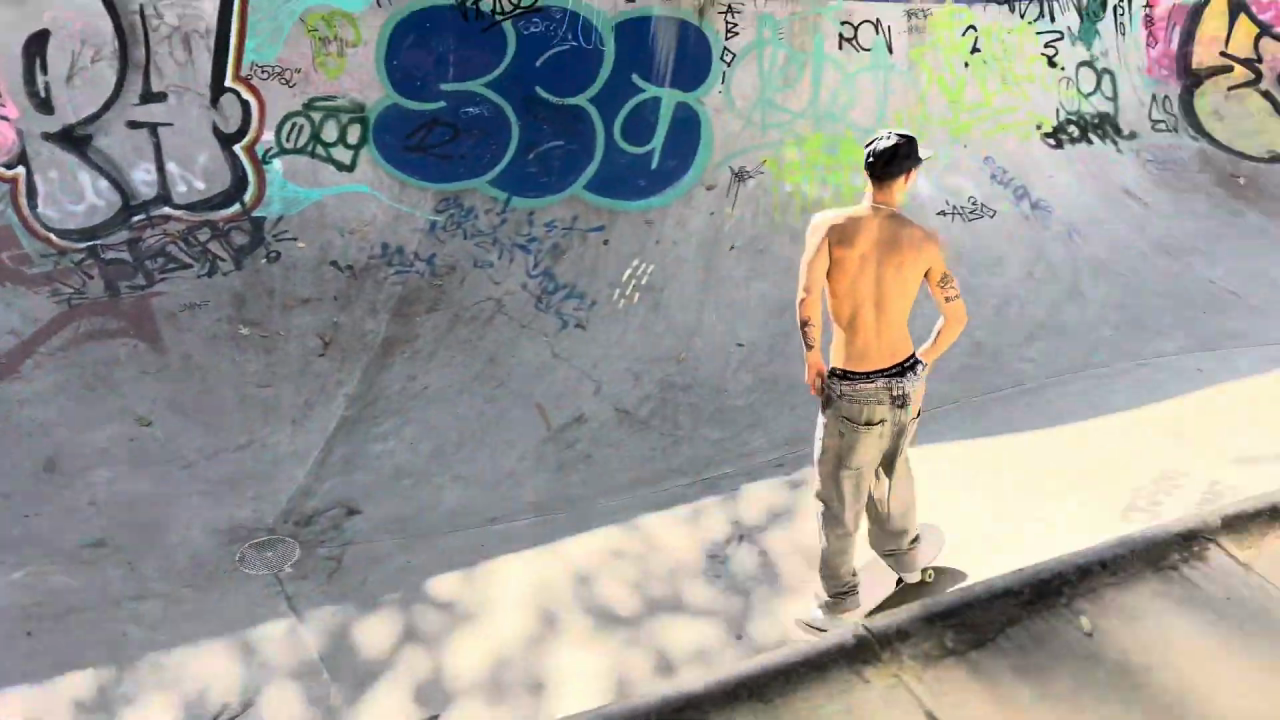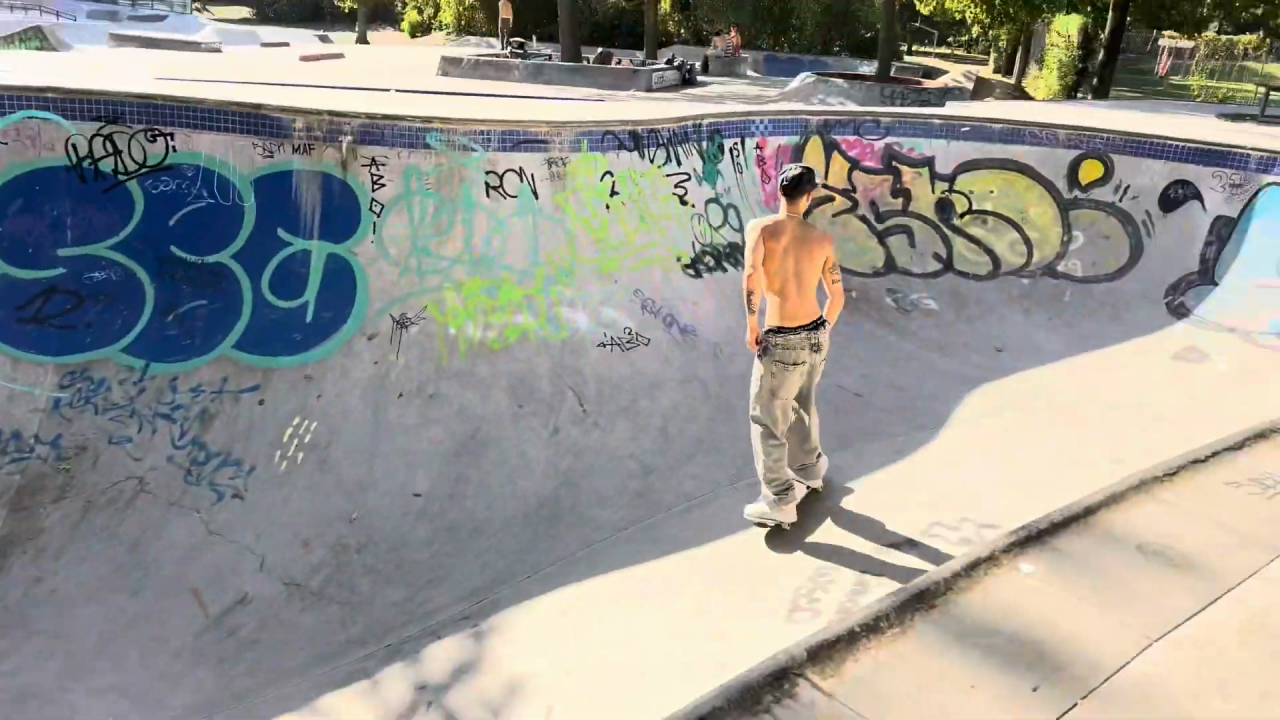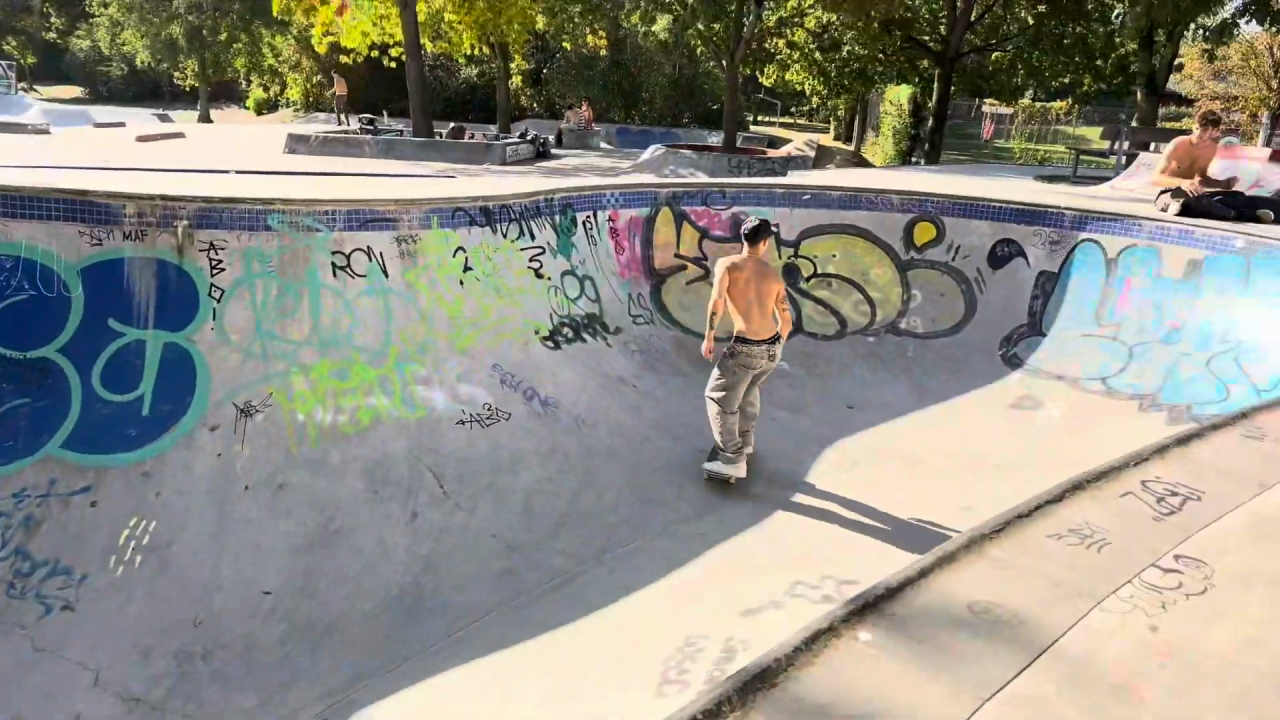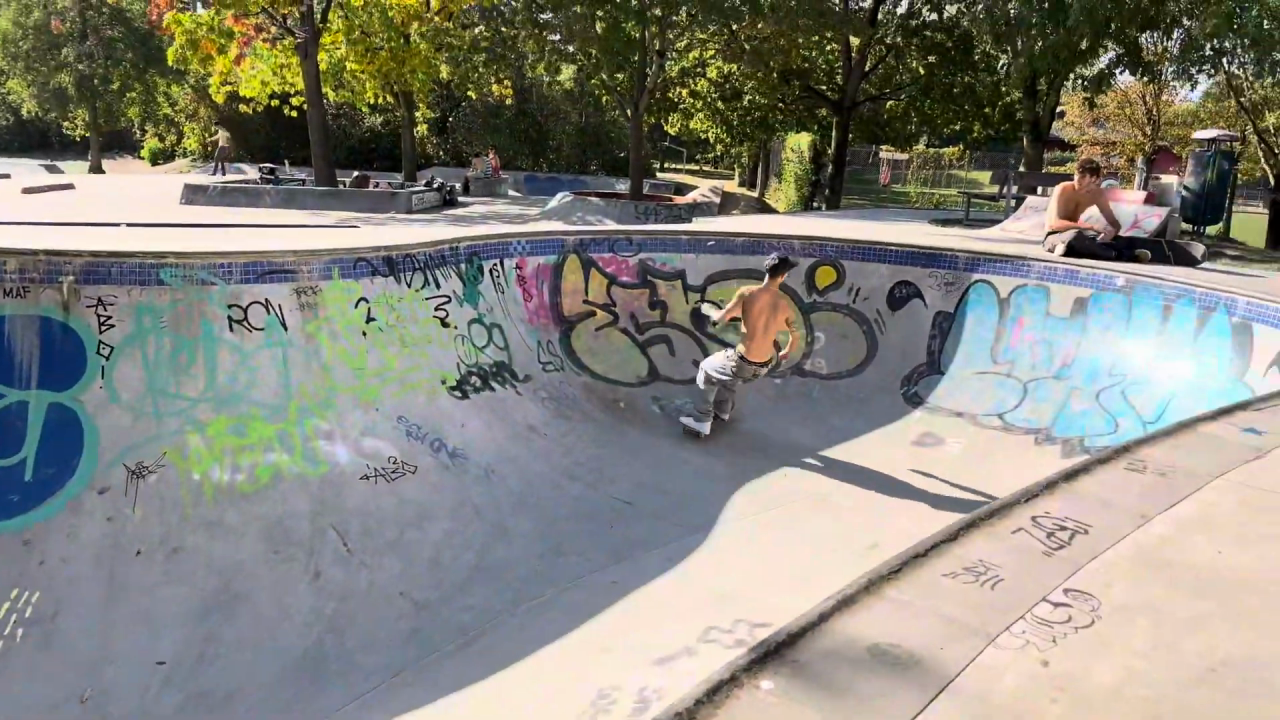
dt=0.3s
person 1, frame 1
left shoulder: (828, 224)
right shoulder: (925, 242)
left elbow: (808, 296)
right elbow: (957, 315)
left wrist: (812, 359)
right wrist: (926, 357)
left hip: (850, 388)
right hip: (905, 381)
left knee: (839, 498)
right knee: (891, 471)
left ankle: (840, 605)
right ankle: (905, 555)
person 1, frame 2
left shoulder: (760, 227)
right shoulder: (822, 239)
left elbow: (751, 275)
right elbow: (838, 296)
left wrist: (752, 324)
left hip: (782, 341)
right hip: (816, 335)
left knee: (767, 420)
right knee: (802, 404)
left ankle: (780, 500)
right ankle: (809, 468)
person 1, frame 3
left shoulder: (727, 264)
right shoulder: (774, 276)
left elbow: (717, 300)
right elbow: (786, 321)
left wrist: (708, 338)
left hip: (746, 348)
right hip: (772, 347)
left knee: (719, 398)
right knee: (748, 388)
left ankle: (732, 459)
right ankle: (744, 440)
person 1, frame 4
right shoulder: (786, 305)
left elbow: (720, 317)
right elbow: (795, 337)
left wrist: (709, 311)
right wrist: (787, 352)
left hip: (742, 363)
right hip: (763, 368)
left knee: (707, 368)
left ankle: (701, 420)
right ankle: (722, 408)
